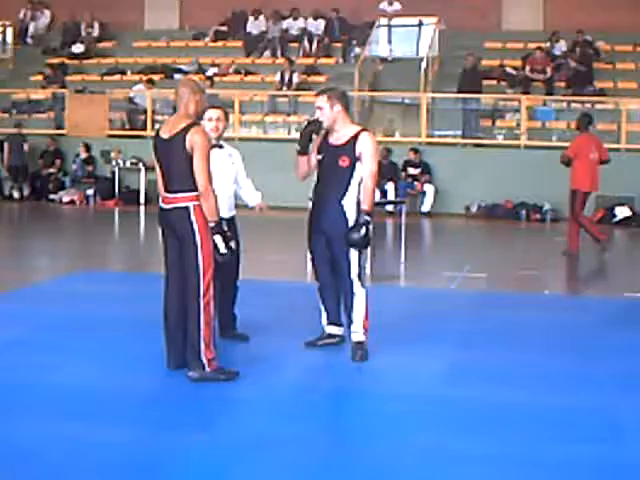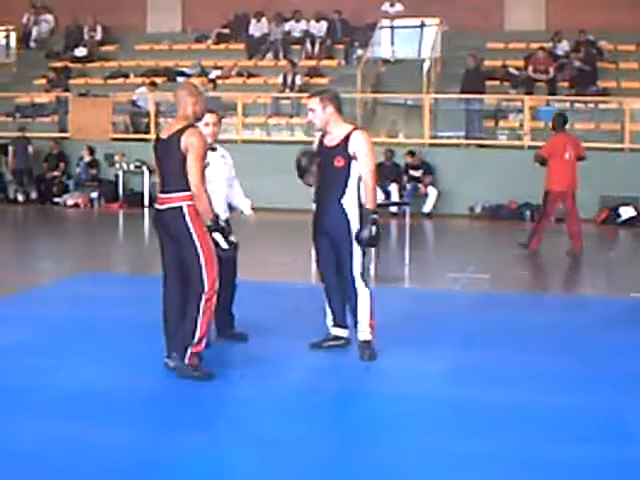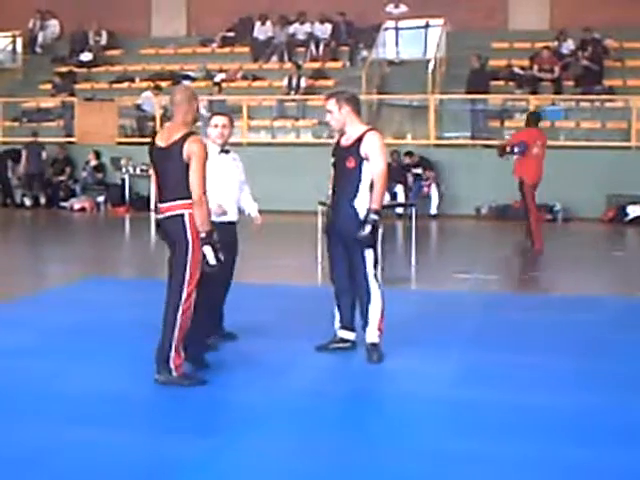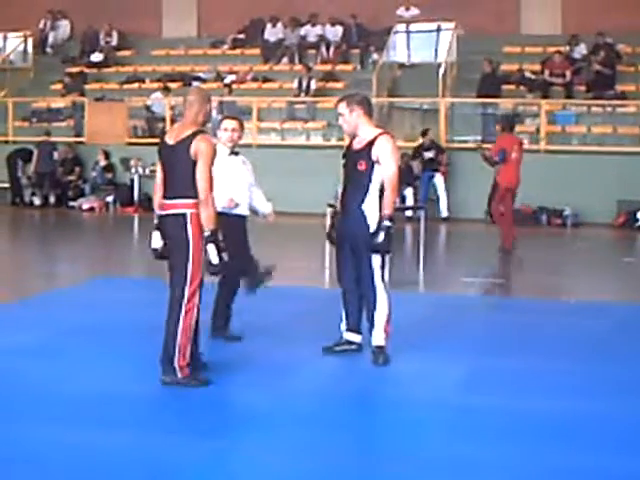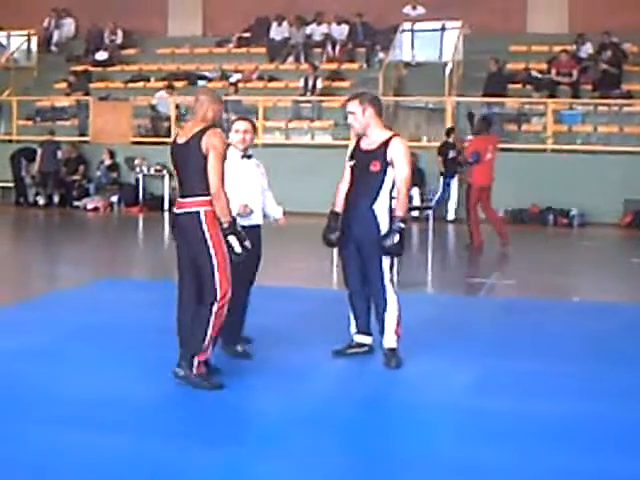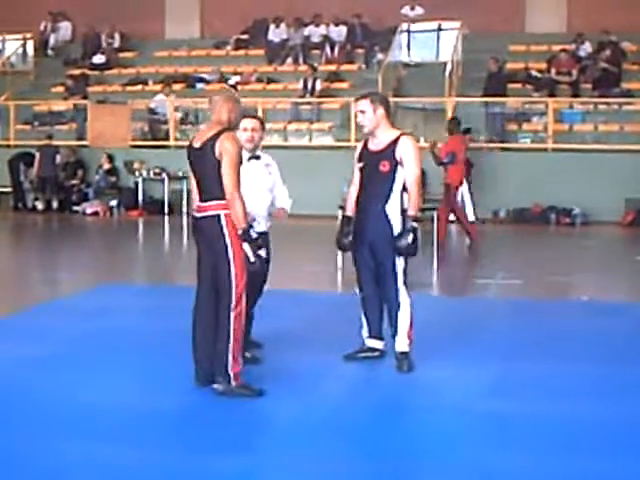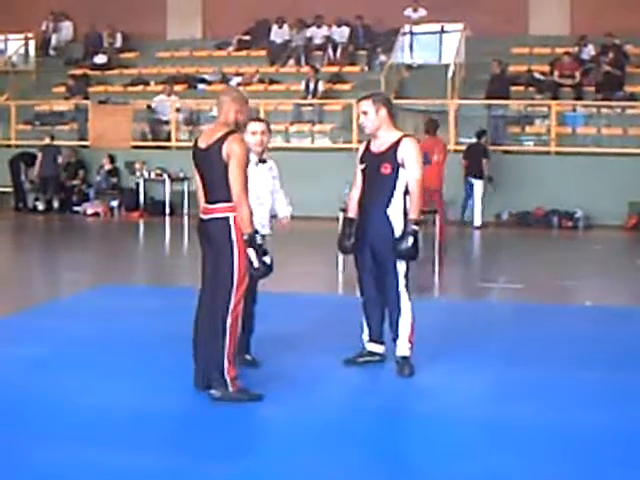
dt=0.5s
person 1, frame 1
left shoulder: (160, 132)
right shoulder: (196, 134)
left elbow: (161, 182)
right elbow: (203, 188)
right wrist: (216, 226)
left hip: (167, 211)
right hip: (191, 212)
left knee: (175, 283)
right knee: (199, 288)
left ankle: (176, 355)
right ankle: (201, 363)
person 1, frame 2
left shoulder: (162, 134)
right shoulder: (192, 135)
right elbow: (196, 188)
right wrist: (213, 224)
left hip: (162, 211)
right hip: (184, 211)
left knee: (175, 284)
right knee: (206, 282)
left ankle: (177, 352)
right ankle: (185, 354)
person 1, frame 3
left shoulder: (156, 140)
right shoulder: (193, 142)
left elbow: (157, 188)
right elbow: (197, 197)
right wrist: (207, 237)
left hip: (164, 218)
right hip: (184, 219)
left knee: (183, 288)
right knee: (182, 292)
left ankle: (189, 350)
right ankle: (168, 368)
person 1, frame 4
left shoulder: (166, 138)
right shoulder: (202, 141)
left elbow: (159, 188)
right elbow: (204, 195)
left wrist: (158, 225)
right wrist: (212, 237)
left hip: (167, 216)
right hip: (187, 218)
left knee: (183, 289)
right knee: (186, 293)
left ankle: (187, 356)
right ankle: (174, 368)
person 1, frame 5
left shoulder: (179, 137)
right shoulder: (213, 136)
right elbow: (216, 189)
right wrist: (230, 228)
left hip: (181, 214)
right hip: (202, 215)
left knee: (190, 290)
right knee: (219, 291)
left ankle: (191, 359)
right ankle: (192, 361)
person 1, frame 6
left shoulder: (195, 140)
right shoulder: (227, 140)
right elbow: (231, 194)
right wrist: (246, 234)
left hip: (201, 219)
right hip: (222, 220)
left knee: (207, 295)
right knee: (231, 299)
left ankle: (205, 370)
right ankle: (227, 376)
person 1, frame 7
left shoulder: (200, 140)
right shoulder: (234, 142)
left elbow: (201, 191)
right elbow: (238, 198)
right wrist: (252, 239)
left hip: (207, 221)
right hip: (229, 222)
left knee: (210, 296)
right knee: (229, 302)
left ankle: (204, 373)
right ankle: (223, 382)
person 2, frame 1
left shoulder: (363, 139)
right shoulder: (321, 138)
left elbow: (369, 182)
right elbow: (302, 174)
left wrist: (364, 219)
right wrist: (304, 144)
left hip: (345, 218)
right hip: (318, 217)
left knee: (351, 279)
right knee: (324, 276)
left ankle: (358, 338)
right ankle: (333, 329)
person 2, frame 2
left shoulder: (357, 138)
right shoulder: (320, 141)
left elbow: (368, 179)
left wrist: (370, 217)
left hip: (347, 219)
right hip: (322, 217)
left knee: (354, 277)
right knee: (330, 277)
left ankle: (364, 337)
right ankle: (338, 331)
person 2, frame 3
left shoulder: (371, 139)
right shoulder: (339, 141)
left elbow: (379, 180)
left wrist: (372, 217)
left hip: (359, 220)
right hip: (338, 220)
left knee: (366, 280)
right knee: (340, 279)
left ankle: (373, 340)
right ankle: (345, 334)
person 2, frame 4
left shoulder: (383, 143)
right shoulder: (351, 144)
left elbow: (390, 186)
left wrist: (385, 224)
right wrist: (336, 217)
left hip: (368, 225)
right hip: (347, 224)
left knee: (372, 284)
right knee: (348, 282)
left ankle: (379, 343)
right ankle: (351, 336)
person 2, frame 5
left shoulder: (395, 145)
right shoulder: (355, 146)
left elbow: (402, 189)
left wrist: (397, 226)
right wrist: (334, 218)
left hip: (376, 227)
right hip: (350, 226)
left knee: (382, 286)
right knee: (355, 284)
left ankle: (390, 345)
right ankle: (361, 338)
person 2, frame 6
left shoulder: (404, 144)
right shoulder: (362, 147)
left elbow: (413, 187)
left wrist: (410, 226)
right wrist: (347, 222)
left hip: (389, 228)
right hip: (363, 228)
left knee: (395, 289)
right knee: (368, 288)
left ankle: (402, 348)
right ankle: (373, 342)
person 2, frame 7
left shoulder: (406, 145)
right shoulder: (364, 149)
left elbow: (415, 189)
left wrist: (411, 228)
right wrist: (348, 224)
left hip: (391, 230)
right hip: (365, 230)
left knee: (396, 292)
right knee: (369, 290)
left ankle: (403, 353)
right ankle: (373, 347)
person 3, frame 1
left shoulder: (233, 154)
left elbow: (243, 182)
left wrist: (255, 200)
left hip: (227, 222)
left knee: (229, 277)
left ankle: (227, 326)
person 3, frame 2
left shoulder: (224, 156)
left elbow: (232, 185)
left wrist: (245, 207)
left hip: (222, 223)
left knee: (228, 276)
left ankle: (225, 326)
person 3, frame 3
left shoulder: (235, 159)
left elbow: (242, 188)
left wrist: (252, 210)
right wrist: (210, 206)
left hip: (228, 226)
left knee: (223, 278)
right knee: (205, 280)
left ankle: (215, 326)
right ankle: (199, 335)
person 3, frame 4
left shoulder: (244, 163)
left elbow: (252, 190)
left wrist: (265, 208)
right wrist: (222, 201)
left hip: (238, 220)
right hip: (219, 218)
left knee: (231, 274)
left ankle: (220, 325)
person 3, frame 5
left shoulder: (257, 165)
right shoulder: (222, 161)
left elbow: (265, 194)
left wrist: (277, 212)
right wrist: (235, 207)
left hip: (253, 229)
left knee: (245, 281)
right knee: (237, 283)
left ankle: (232, 332)
right ankle: (231, 338)
person 3, frame 6
left shoulder: (269, 163)
left elbow: (279, 190)
left wrist: (282, 206)
left hip: (260, 233)
left knee: (256, 286)
left ankle: (242, 335)
person 3, frame 7
left shoulder: (270, 166)
left elbow: (276, 194)
left wrist: (284, 213)
left hip: (257, 236)
left knee: (246, 290)
right knee: (245, 292)
left ankle: (236, 341)
right ankle: (241, 349)
person 4, frame 1
left shoulder: (579, 140)
right shoulder: (596, 140)
left elbow: (564, 158)
right elbow: (606, 159)
left wrist: (569, 162)
left hip: (580, 183)
right hip: (589, 182)
left knee: (576, 214)
right knee: (576, 213)
left ankle: (600, 237)
right ankle: (573, 247)
person 4, frame 2
left shoulder: (555, 140)
right shoulder: (573, 140)
left elbow: (537, 157)
right elbow: (582, 156)
left wrist: (544, 161)
left hip: (556, 184)
right hip: (570, 183)
left knee: (545, 213)
right knee: (572, 214)
left ankle: (533, 244)
right ankle: (577, 246)
person 4, frame 3
left shoulder: (523, 133)
right shoulder: (542, 135)
left elbow: (503, 147)
left wrist: (501, 150)
right wrist: (517, 151)
left hip: (526, 177)
right hip: (536, 176)
left knee: (530, 209)
right knee: (529, 207)
left ankle: (537, 244)
right ankle: (529, 235)
person 4, frame 4
left shoulder: (502, 140)
right shoulder: (518, 141)
left elbow: (493, 162)
left wrist: (483, 154)
left hip: (502, 180)
right hip: (514, 180)
left knee: (494, 207)
right knee: (508, 211)
left ankle: (507, 242)
right ankle: (507, 244)
person 4, frame 5
left shoulder: (475, 142)
right shoulder: (493, 140)
left elbow: (467, 161)
left hip: (476, 180)
right hip: (488, 180)
left knee: (471, 210)
right knee: (487, 208)
left ankle: (476, 242)
right ankle: (503, 235)
person 4, frame 6
left shoulder: (450, 142)
right shoulder: (463, 140)
left elbow: (439, 161)
left wrist: (432, 150)
left hip: (451, 179)
right hip: (458, 178)
left knee: (455, 209)
right knee: (444, 208)
left ankle: (471, 233)
right ankle: (441, 240)
person 4, frame 7
left shoulder: (424, 144)
right shoulder: (442, 144)
left hip: (426, 181)
right hip: (437, 182)
left knee: (421, 208)
right knee: (440, 211)
right ankle: (441, 239)
